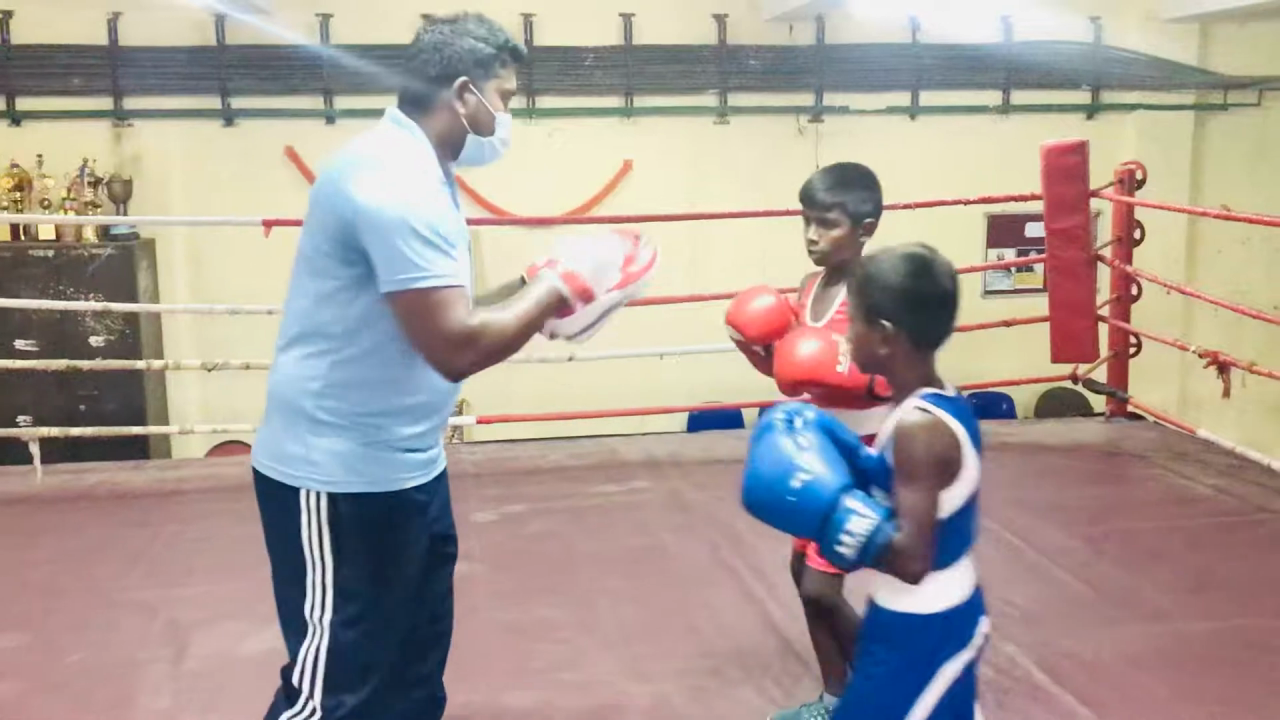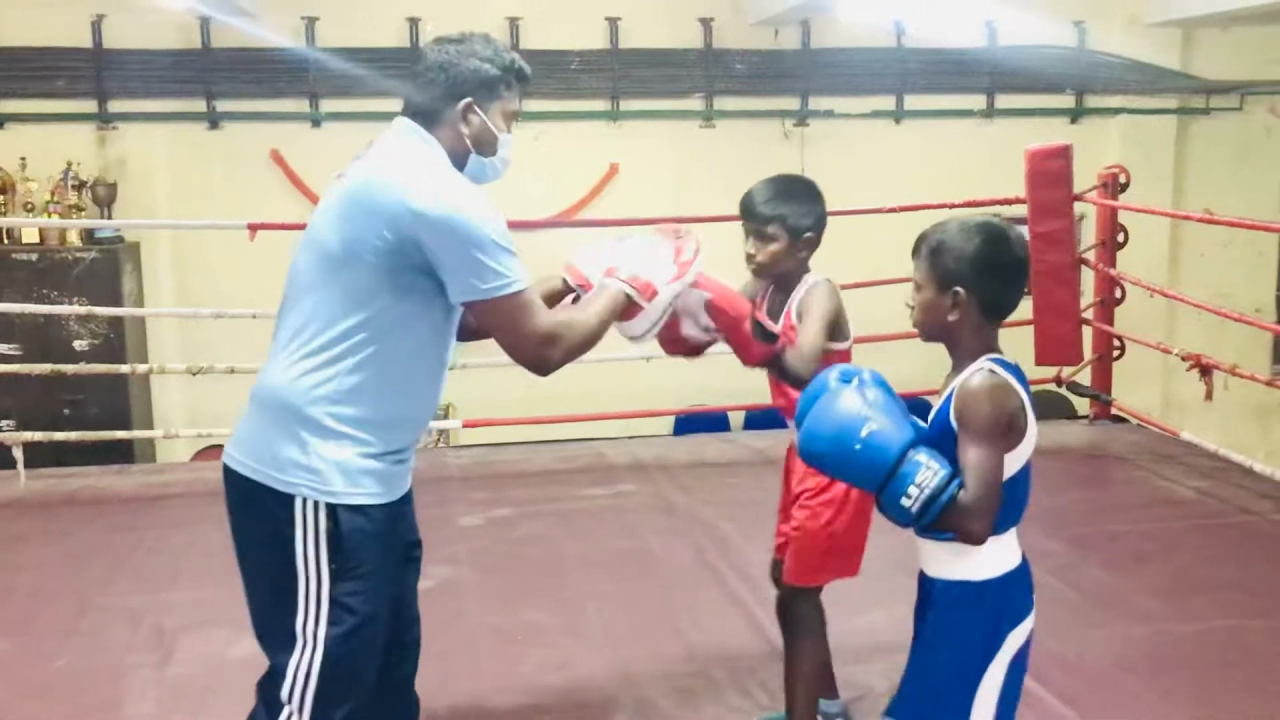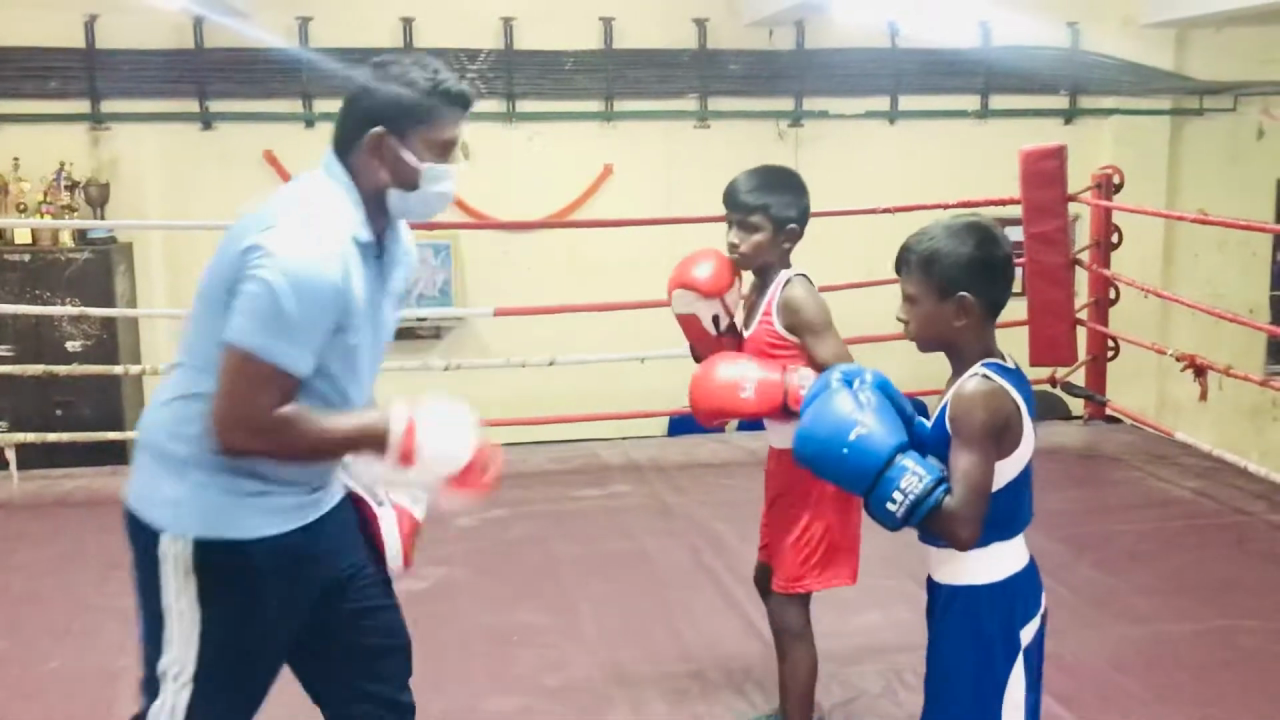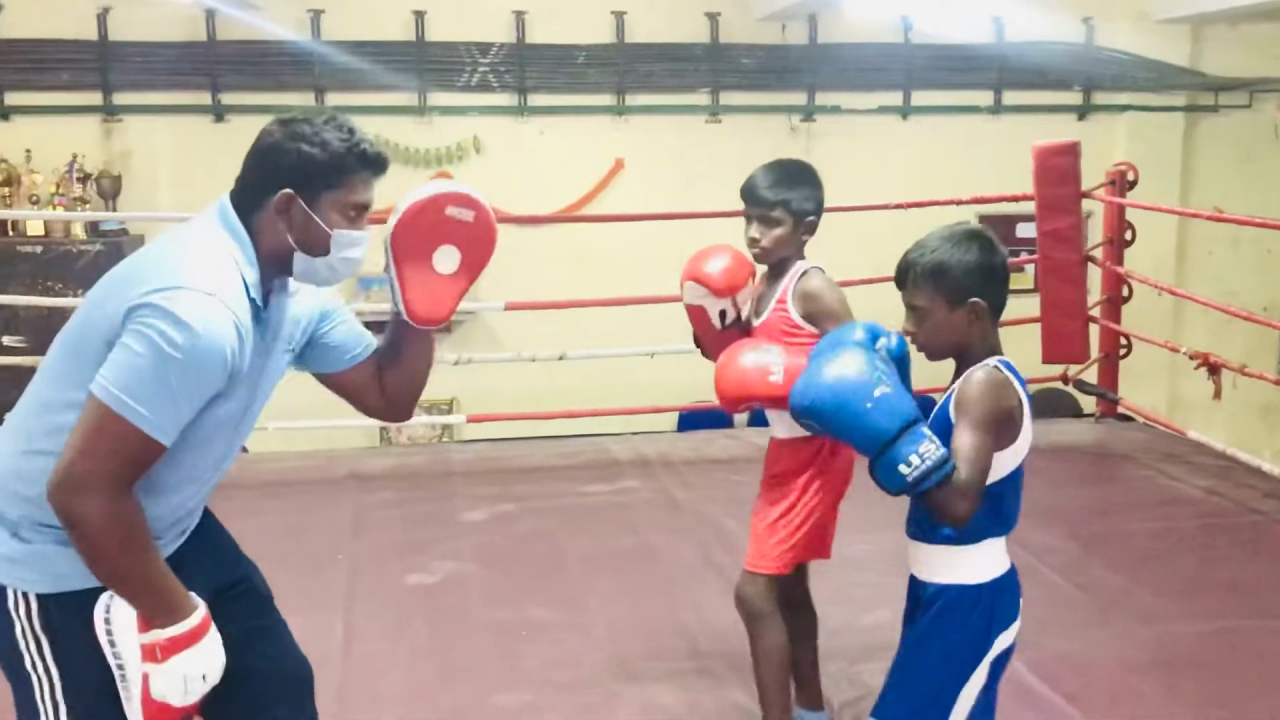
dt=0.4s
person 1, frame 1
left shoulder: (427, 181)
right shoulder: (390, 180)
right elbow: (455, 346)
left wrist: (539, 288)
right wrist: (560, 286)
left hip: (410, 472)
right hip: (341, 480)
person 1, frame 2
left shoulder: (397, 173)
right shoulder: (440, 196)
left elbow: (448, 317)
right elbow: (542, 346)
left wrist: (552, 288)
right wrist: (622, 291)
left hip: (354, 475)
right hip: (316, 483)
person 1, frame 3
left shoulder: (385, 235)
right shoulder: (307, 247)
right elbow: (242, 427)
left wrist: (379, 429)
right wrist: (387, 434)
left hip: (310, 508)
right hip: (212, 523)
person 1, frame 4
left shoulder: (295, 291)
right shoulder: (199, 308)
left elbow: (386, 398)
right elbow: (83, 491)
right wrist: (170, 616)
left hip: (170, 532)
right hip: (60, 561)
person 2, frame 1
right shoulder: (809, 285)
right elbow: (795, 376)
left wrist: (850, 370)
right wrist: (759, 347)
left hip: (863, 450)
left knee: (821, 588)
right knee: (801, 571)
person 2, frame 2
left shoulder: (819, 296)
right shoulder: (758, 289)
left elbow: (801, 371)
right elbow: (691, 341)
left wrist: (741, 320)
right wrist: (665, 315)
right hip: (805, 452)
left knee: (795, 598)
right knee: (789, 578)
person 2, frame 3
left shoulder: (796, 296)
right shoulder: (756, 291)
right elbow: (742, 377)
left wrist: (772, 389)
right wrist: (713, 333)
right hip: (786, 458)
left knee: (787, 608)
right knee: (770, 581)
person 2, frame 4
left shoulder: (813, 287)
right shoulder: (762, 285)
right elbow: (745, 365)
right wrist: (717, 324)
left hip: (815, 454)
right hip: (787, 450)
left knee: (755, 594)
right knee: (787, 585)
person 3, frame 1
left shoulder: (918, 426)
right shoulder: (943, 406)
left elbow: (913, 559)
left wrist: (825, 506)
right wrist: (854, 464)
left hip: (923, 629)
right hip: (950, 613)
person 3, frame 2
left shoulder: (983, 390)
right shoulder: (981, 378)
left elbow: (975, 520)
left wrist: (889, 460)
right wrist: (893, 432)
left hip: (979, 600)
right hip: (961, 591)
person 3, frame 3
left shoulder: (978, 394)
right shoulder: (992, 378)
left elbow: (962, 525)
left wrist: (880, 463)
right wrist: (901, 431)
left hip: (986, 602)
right hip: (975, 595)
person 3, frame 4
left shoulder: (986, 386)
right shoulder: (976, 380)
left elbow: (959, 501)
right elbow: (941, 467)
left wrist: (887, 431)
right wrist: (889, 407)
left hip: (967, 603)
right hip: (949, 594)
